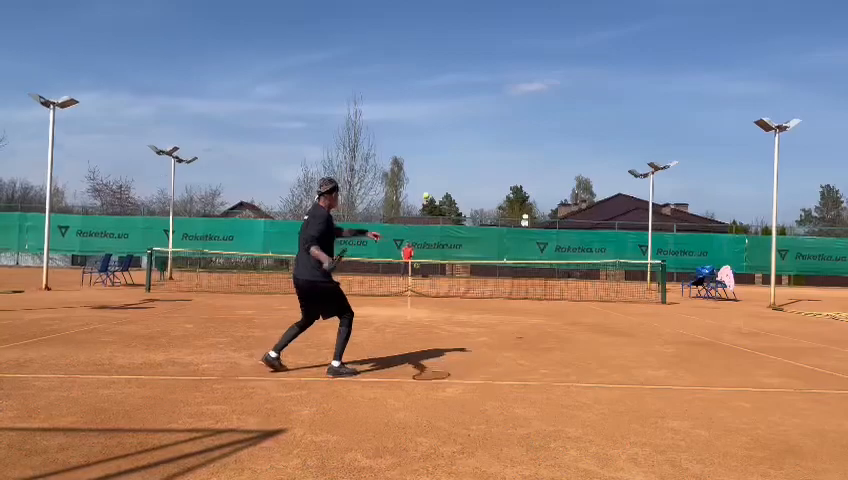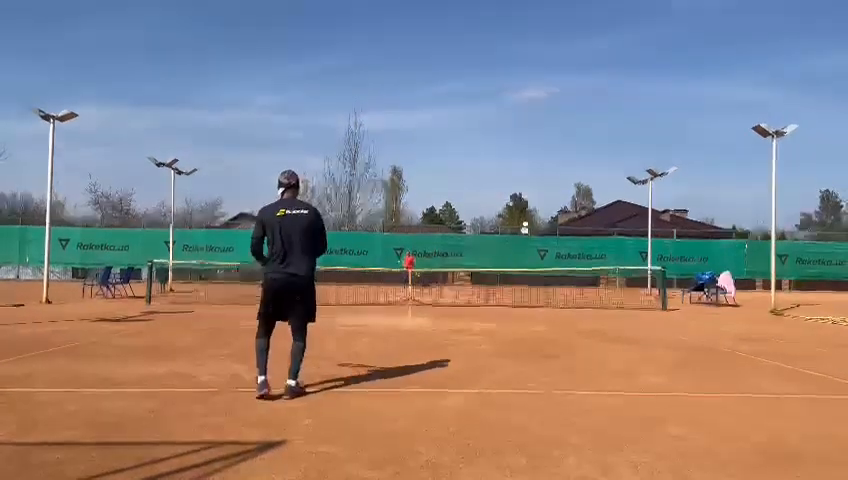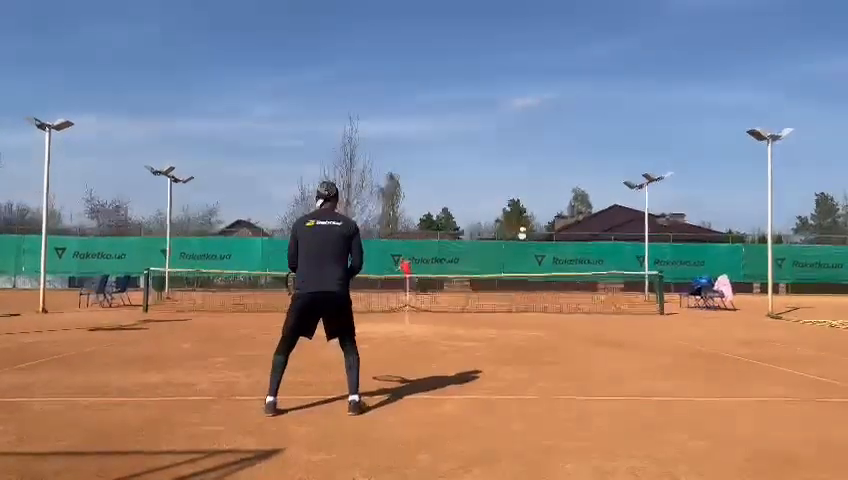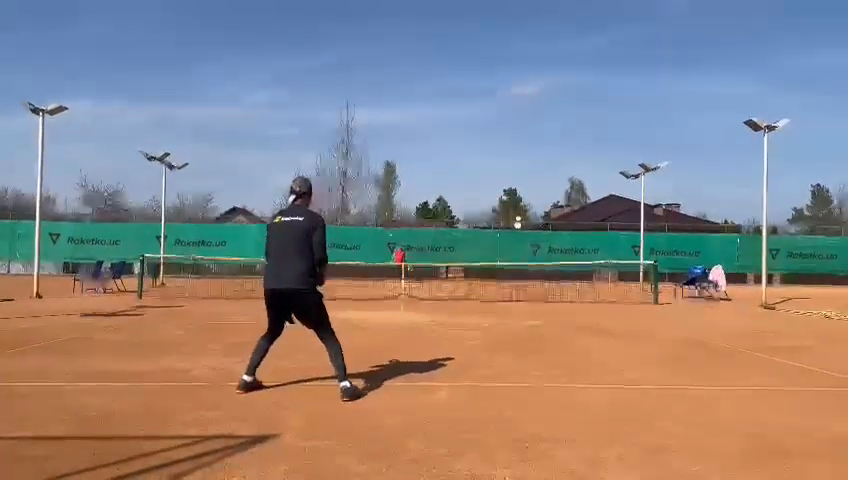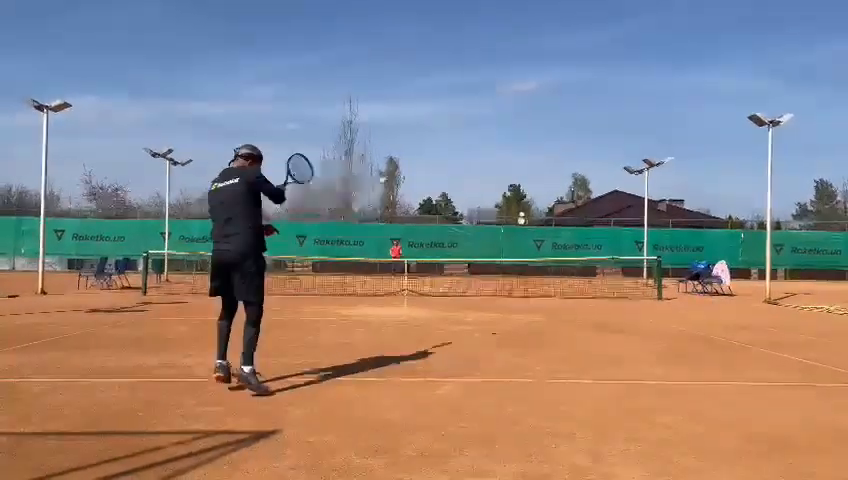
dt=1s
person 1, frame 1
left shoulder: (317, 212)
right shoulder: (321, 215)
left elbow: (336, 231)
right elbow: (308, 244)
left wrist: (365, 233)
right wrist: (324, 257)
left hip: (301, 277)
right hip: (316, 279)
left knee: (307, 320)
right knee: (346, 316)
left ankle: (273, 355)
right ankle: (336, 365)
person 1, frame 2
left shoulder: (266, 212)
right shoulder: (312, 212)
left elbow: (255, 248)
right elbow: (322, 247)
left hip: (275, 278)
right hip: (303, 279)
left knee: (264, 330)
right knee: (299, 333)
left ankle: (262, 381)
right ankle: (292, 383)
person 1, frame 3
left shoulder: (301, 223)
right shoulder: (349, 225)
left elbow: (292, 262)
right elbow: (357, 264)
left hip: (305, 293)
right hip: (337, 294)
left knee: (285, 345)
right knee: (349, 346)
left ankle: (271, 400)
right ankle: (354, 399)
person 1, frame 4
left shoulder: (275, 219)
right shoulder: (314, 219)
left elbow: (269, 255)
right elbow: (320, 257)
right wrist: (320, 275)
left hip: (272, 286)
right hip: (301, 286)
left knee: (273, 330)
right knee: (327, 334)
left ankle: (248, 378)
right ankle: (345, 385)
person 1, frame 5
left shoulder: (215, 184)
right shoulder: (251, 177)
right elbow: (278, 197)
right wrist: (278, 188)
left hip: (221, 253)
right hip: (246, 252)
left knee: (228, 309)
right knee: (253, 311)
left ankle: (222, 363)
right ankle: (247, 371)
